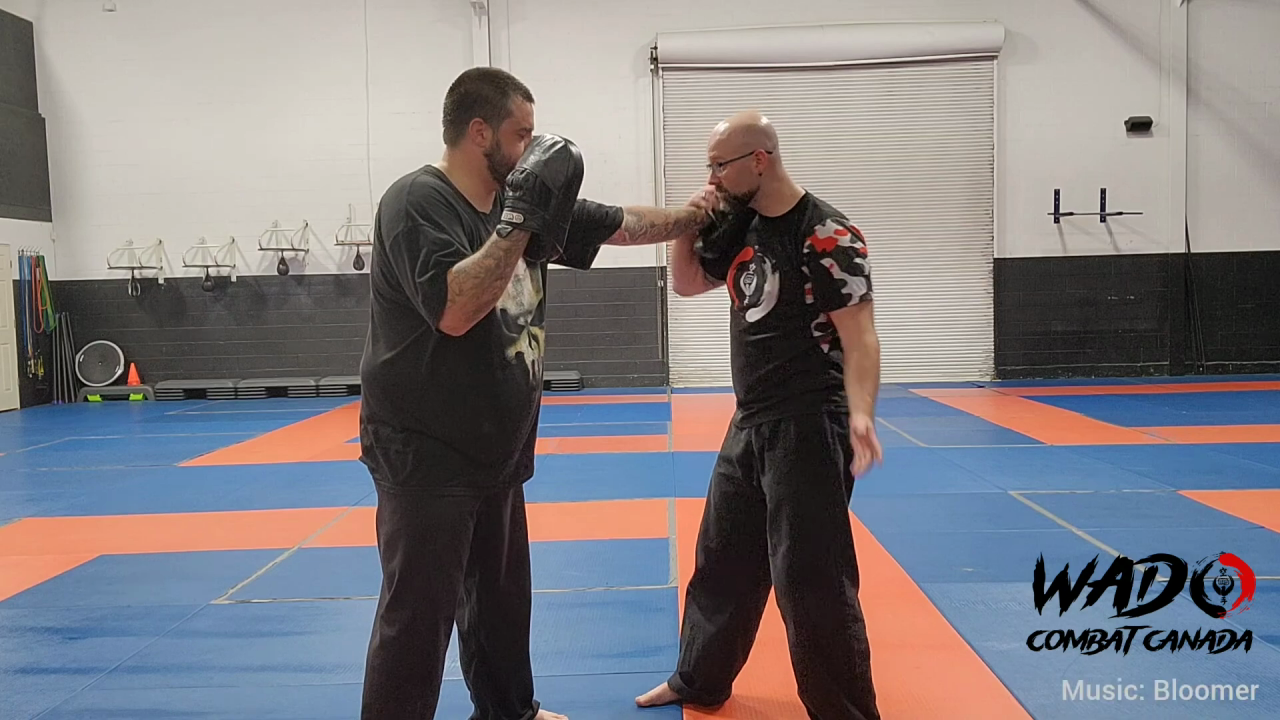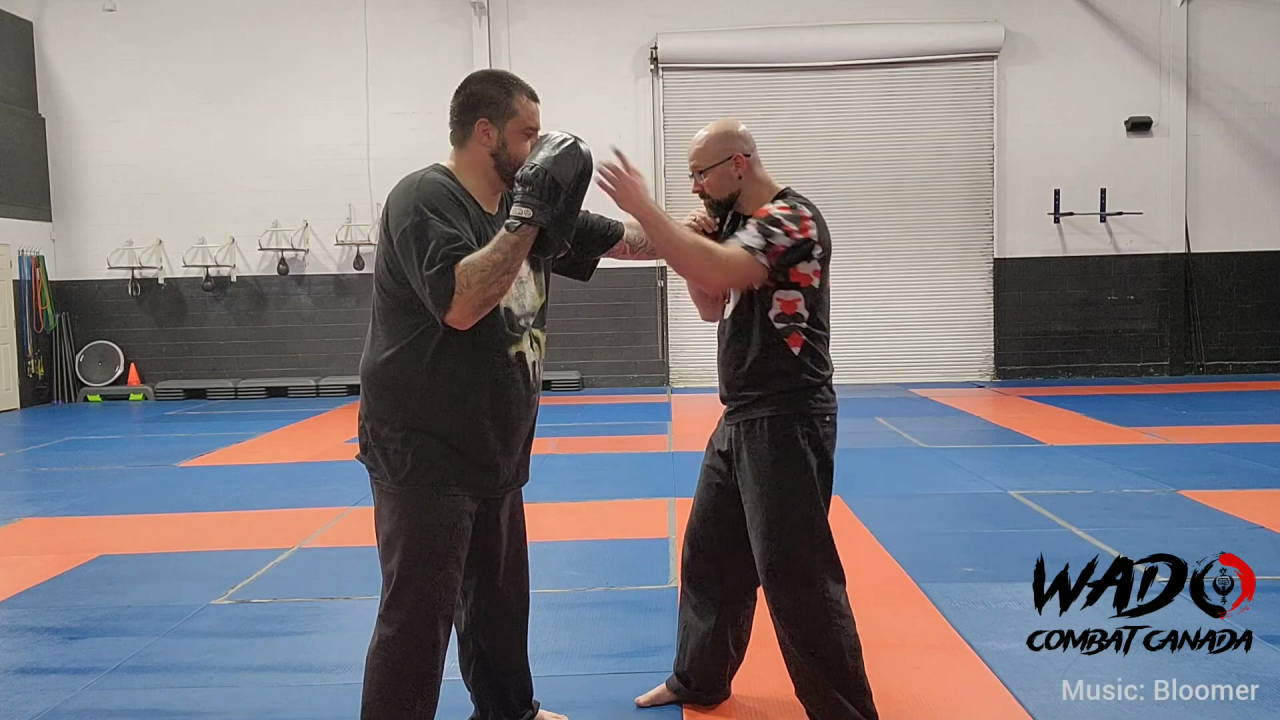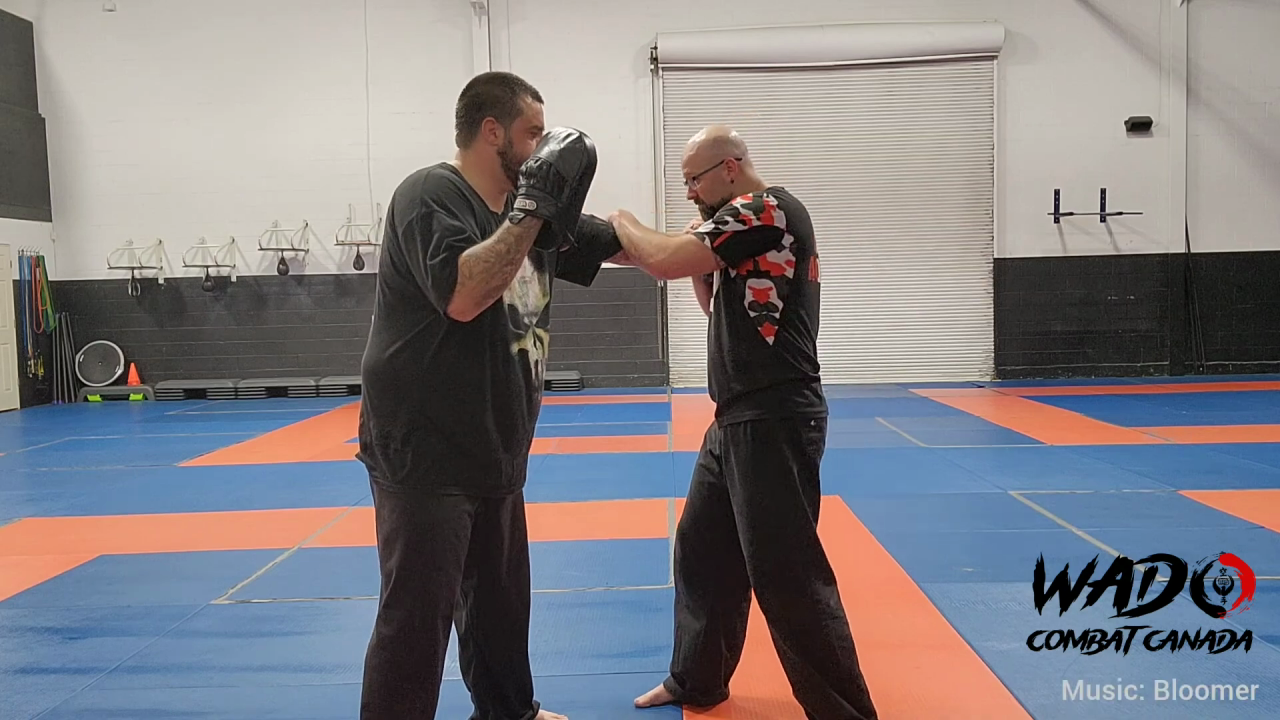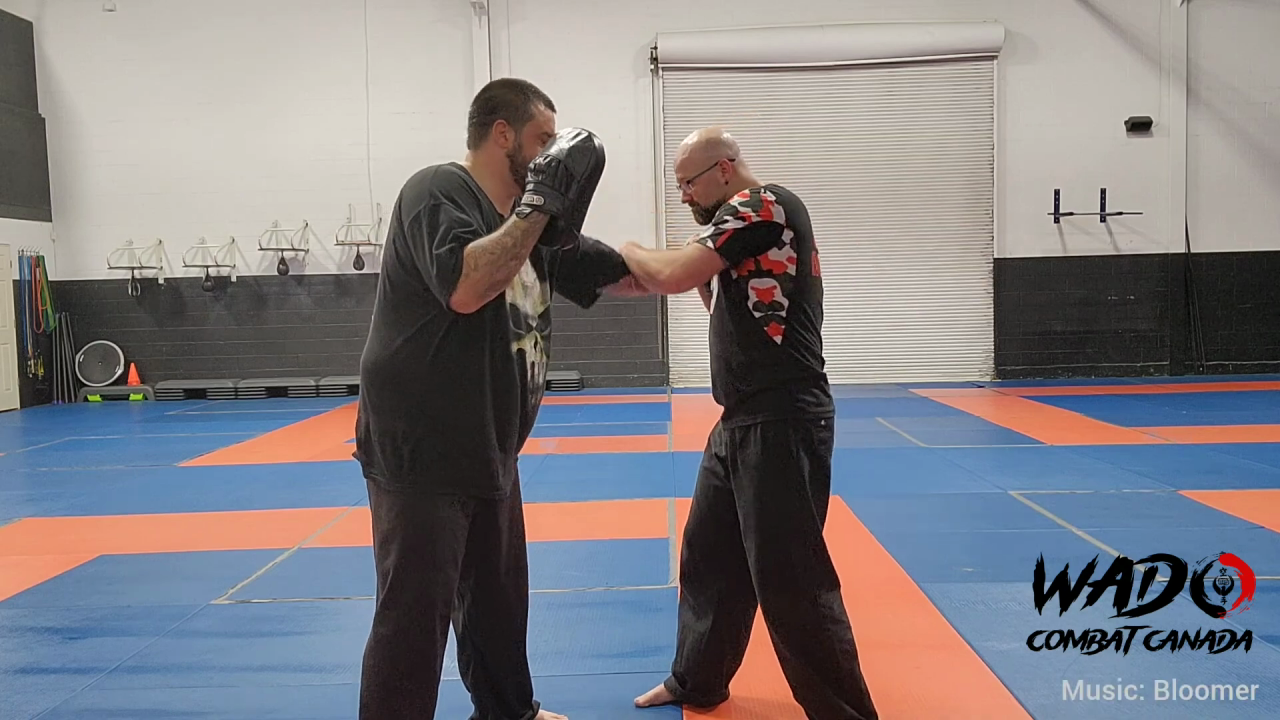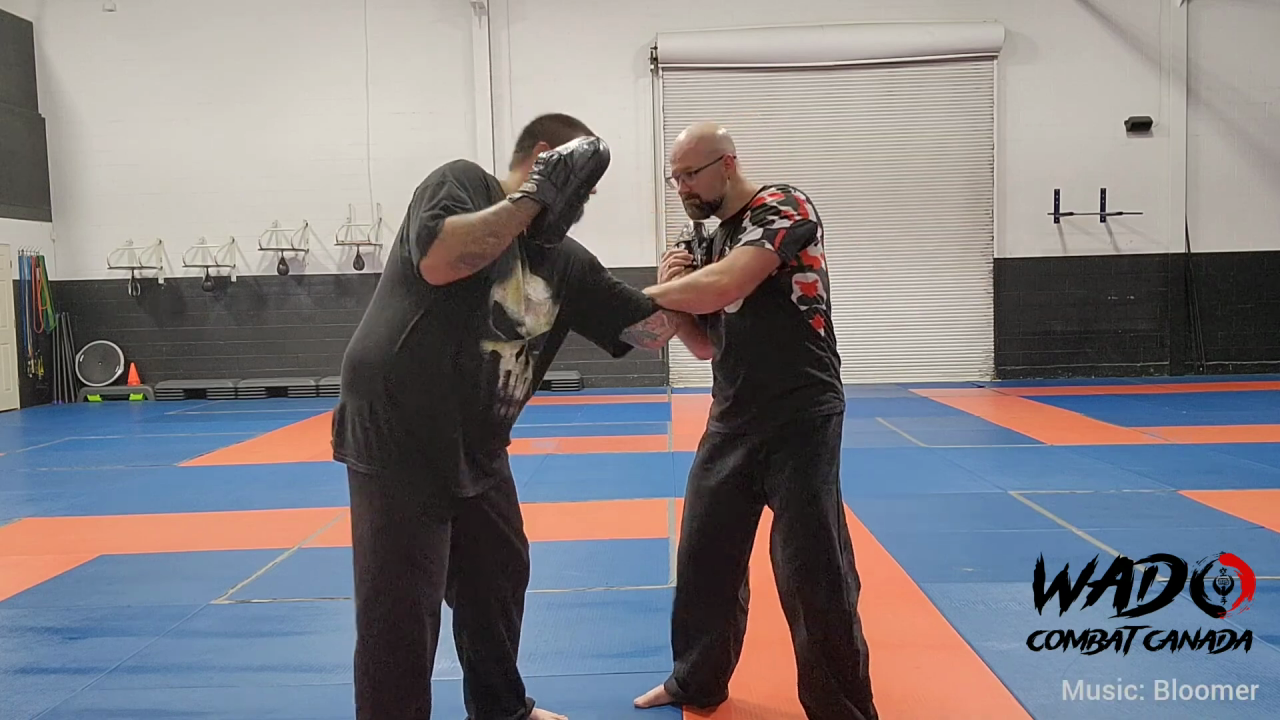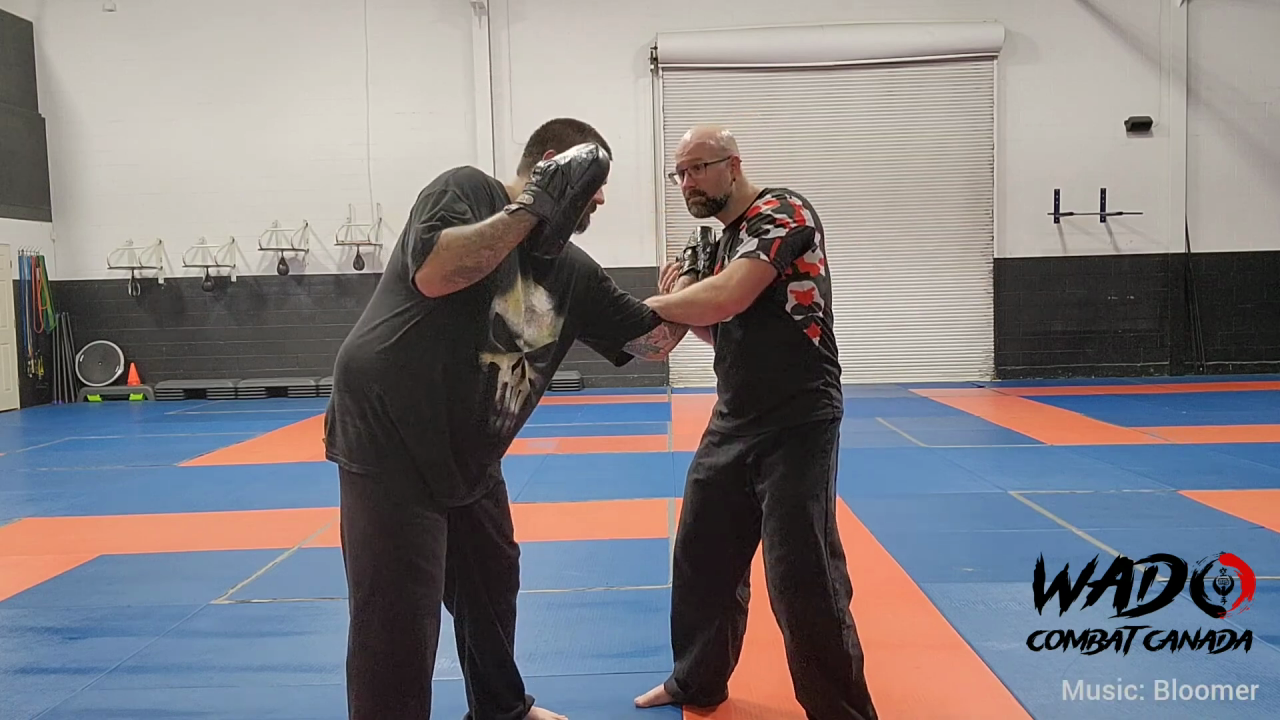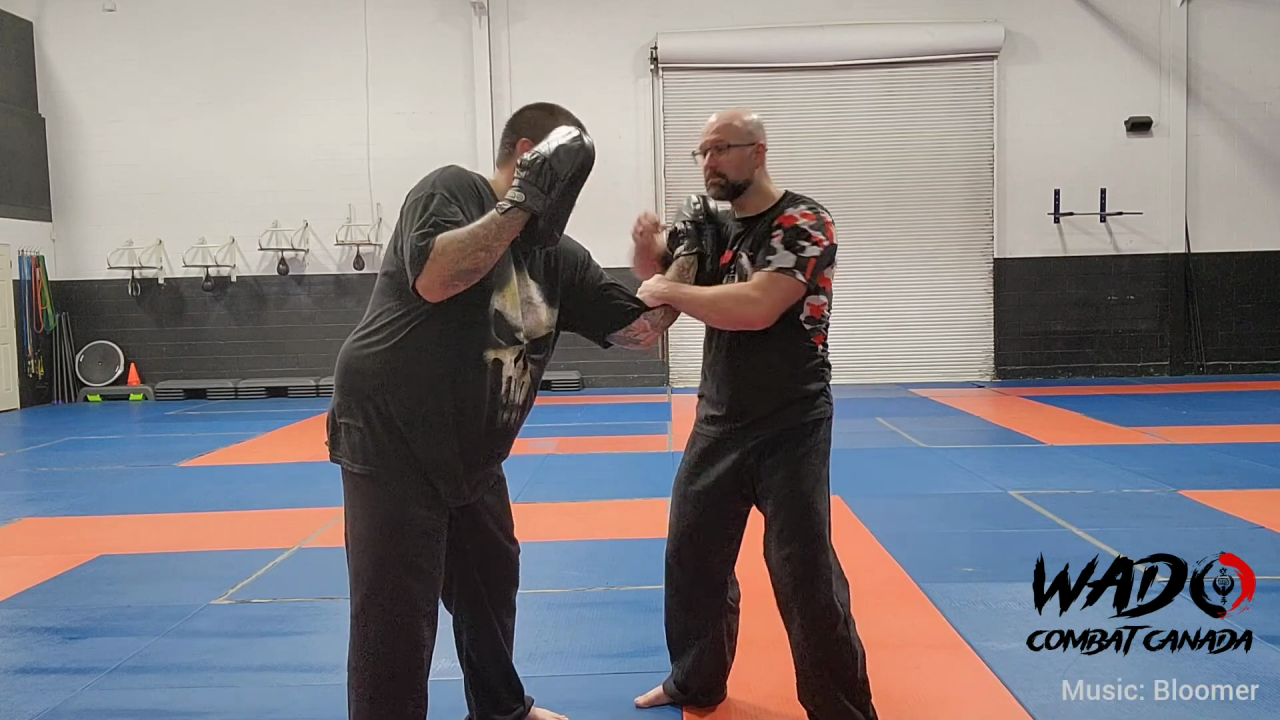
dt=0.4s
person 1, frame 1
left shoulder: (515, 199)
right shoulder: (417, 202)
left elbow: (620, 224)
right elbow: (454, 310)
left wrist: (700, 215)
right wrist: (519, 221)
left hip: (493, 450)
right hip: (425, 454)
left knee: (501, 597)
right knee: (418, 615)
person 1, frame 2
left shoulder: (519, 201)
right shoulder: (424, 199)
left elbow: (618, 238)
right elbow: (461, 304)
right wrist: (527, 216)
left hip: (491, 451)
right hip: (423, 454)
left knee: (500, 599)
right knee: (418, 615)
person 1, frame 3
left shoulder: (525, 204)
right shoulder: (430, 195)
left elbow: (621, 243)
right elbow: (464, 296)
right wrist: (531, 210)
left hip: (493, 451)
right hip: (424, 453)
left knee: (501, 597)
right knee: (418, 615)
person 1, frame 4
left shoulder: (530, 216)
right shoulder: (438, 190)
left elbow: (625, 272)
right elbow: (466, 289)
right wrist: (539, 205)
left hip: (488, 450)
right hip: (420, 450)
left knee: (500, 596)
right knee: (414, 615)
person 1, frame 5
left shoulder: (565, 259)
right shoulder: (462, 182)
left elbow: (650, 325)
right elbow: (440, 262)
right wrist: (535, 197)
left hip: (476, 449)
right hip: (398, 438)
left knee: (498, 585)
right knee: (401, 612)
person 1, frame 6
left shoulder: (573, 271)
right shoulder: (466, 189)
left elbow: (654, 336)
right elbow: (434, 274)
right wrist: (530, 207)
left hip: (469, 452)
right hip: (389, 436)
left knee: (492, 586)
right knee: (398, 617)
person 1, frame 7
left shoulder: (560, 257)
right shoulder: (453, 188)
left elbow: (638, 325)
right elbow: (434, 279)
left wrist: (684, 273)
right wrist: (522, 203)
left hip: (470, 452)
right hip: (391, 440)
left knee: (490, 587)
right knee: (396, 615)
person 2, frame 1
left shoulder: (825, 232)
right shoulder: (741, 225)
left elbow: (858, 336)
right elbow: (685, 282)
left wrist: (861, 413)
left hip: (807, 429)
right hip: (749, 424)
left knee: (810, 579)
right knee: (722, 559)
person 2, frame 2
left shoulder: (790, 217)
right shoulder: (738, 223)
left elbow: (718, 275)
right elbow: (711, 303)
left wrist: (644, 207)
right wrist: (688, 240)
left hip: (788, 422)
right hip: (742, 419)
left knee: (795, 574)
right knee: (710, 555)
person 2, frame 3
left shoulder: (769, 210)
right shoulder: (746, 227)
left elbow: (663, 260)
left wrist: (623, 221)
right wrist: (702, 265)
left hip: (775, 422)
right hip: (738, 419)
left knee: (786, 575)
right knee: (703, 553)
person 2, frame 4
left shoulder: (765, 206)
right shoulder: (744, 228)
left elbow: (672, 275)
left wrist: (630, 251)
right wrist: (707, 276)
left hip: (782, 423)
right hip: (744, 421)
left knee: (789, 578)
right knee: (709, 557)
person 2, frame 5
left shoulder: (782, 206)
right shoulder: (712, 240)
left elbow: (724, 286)
left wrist: (653, 293)
right wrist: (678, 283)
left hip: (800, 423)
right hip: (731, 424)
left knee: (814, 577)
right knee: (704, 561)
person 2, frame 6
left shoulder: (782, 212)
right shoulder: (715, 245)
left elbow: (726, 298)
left wrist: (656, 304)
right wrist: (680, 295)
left hip: (797, 426)
right hip: (732, 423)
left knee: (802, 578)
right knee: (701, 558)
person 2, frame 7
left shoulder: (804, 221)
right shoulder: (711, 227)
left elbow: (755, 308)
right elbow: (671, 292)
left wrist: (667, 290)
right wrist: (649, 255)
left hip: (791, 428)
right hip: (718, 424)
left knee: (805, 578)
right knee: (692, 559)
